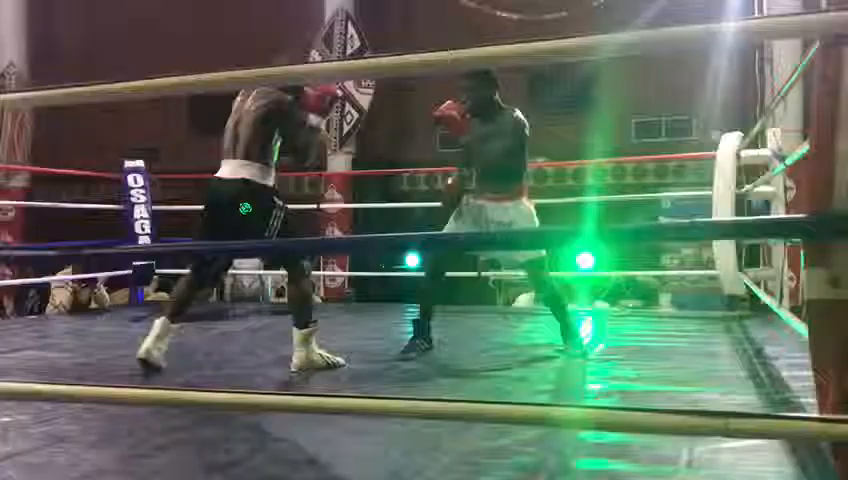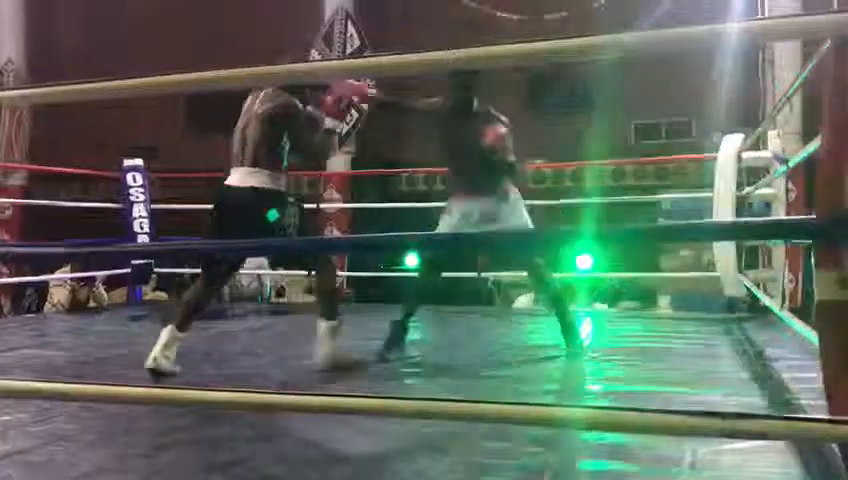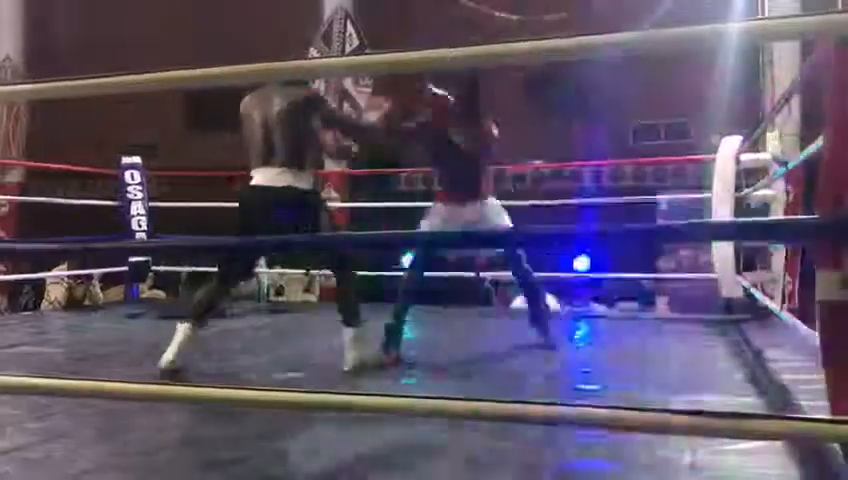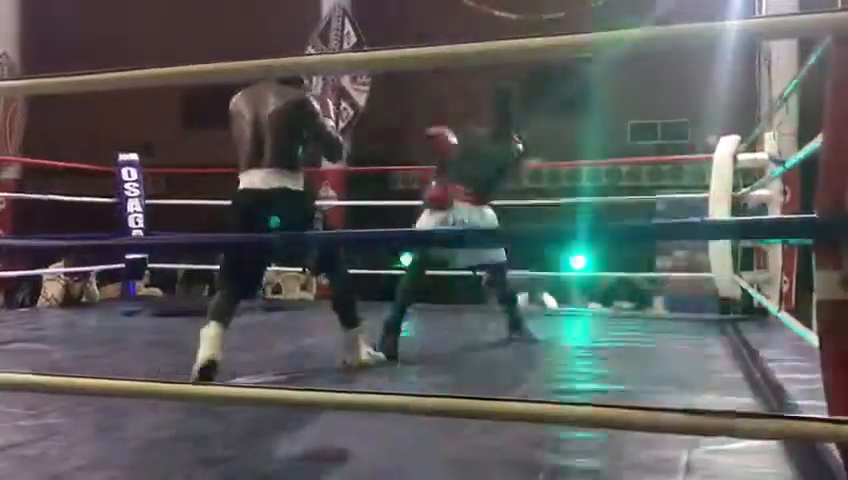
dt=0.2s
person 1, frame 1
left shoulder: (244, 96)
right shoulder: (281, 102)
right elbow: (304, 157)
left wrist: (301, 111)
right wrist: (314, 118)
left hip: (221, 187)
right hip: (251, 191)
left knee: (202, 270)
right knee: (297, 266)
left ankle: (154, 345)
right ankle: (305, 352)
person 1, frame 2
left shoulder: (256, 99)
right shoulder: (286, 104)
right elbow: (318, 154)
left wrist: (323, 112)
right wrist: (334, 119)
left hip: (231, 194)
right hip: (264, 196)
left knee: (210, 278)
right knee: (323, 262)
left ankle: (162, 352)
right ankle: (329, 347)
person 1, frame 3
left shoulder: (249, 102)
right shoulder: (305, 98)
right elbow: (351, 129)
left hip: (257, 194)
right hip: (297, 196)
left knee: (226, 277)
right knee: (342, 266)
left ankle: (177, 351)
right ankle: (355, 351)
person 1, frame 4
left shoulder: (238, 100)
right shoulder: (298, 100)
right elbow: (336, 151)
right wrist: (325, 120)
left hip: (247, 198)
right hip: (287, 198)
left knee: (231, 284)
right knee: (335, 270)
left ankle: (209, 353)
right ankle: (356, 352)
person 2, frame 1
left shoulder: (513, 121)
right shoulder: (472, 119)
left elbow: (497, 157)
left wrist: (462, 131)
right wrist: (458, 182)
left hip: (511, 206)
right hip: (476, 202)
left knee: (538, 273)
right knee: (436, 261)
left ankle: (568, 332)
right ankle: (421, 335)
person 2, frame 2
left shoulder: (495, 121)
right shoulder: (441, 114)
left elbow: (512, 170)
left wrist: (500, 155)
left hip: (501, 198)
right hip: (464, 202)
left knee: (535, 265)
right knee: (431, 265)
left ankle: (568, 330)
right ankle: (399, 332)
person 2, frame 3
left shoulder: (486, 129)
right shoulder: (435, 121)
left elbow: (476, 156)
right elbow: (401, 133)
left hip: (481, 205)
right hip: (446, 206)
left knee: (517, 261)
right knee: (417, 265)
left ankle: (540, 321)
right ankle: (393, 337)
person 2, frame 4
left shoulder: (514, 149)
right shoulder: (474, 134)
left elbow: (488, 179)
right elbow: (444, 164)
left wrist: (452, 151)
right wrist: (436, 185)
left hip: (476, 210)
right hip: (445, 204)
left knee: (498, 270)
right knee: (418, 262)
left ankle: (516, 325)
right ankle: (391, 333)
